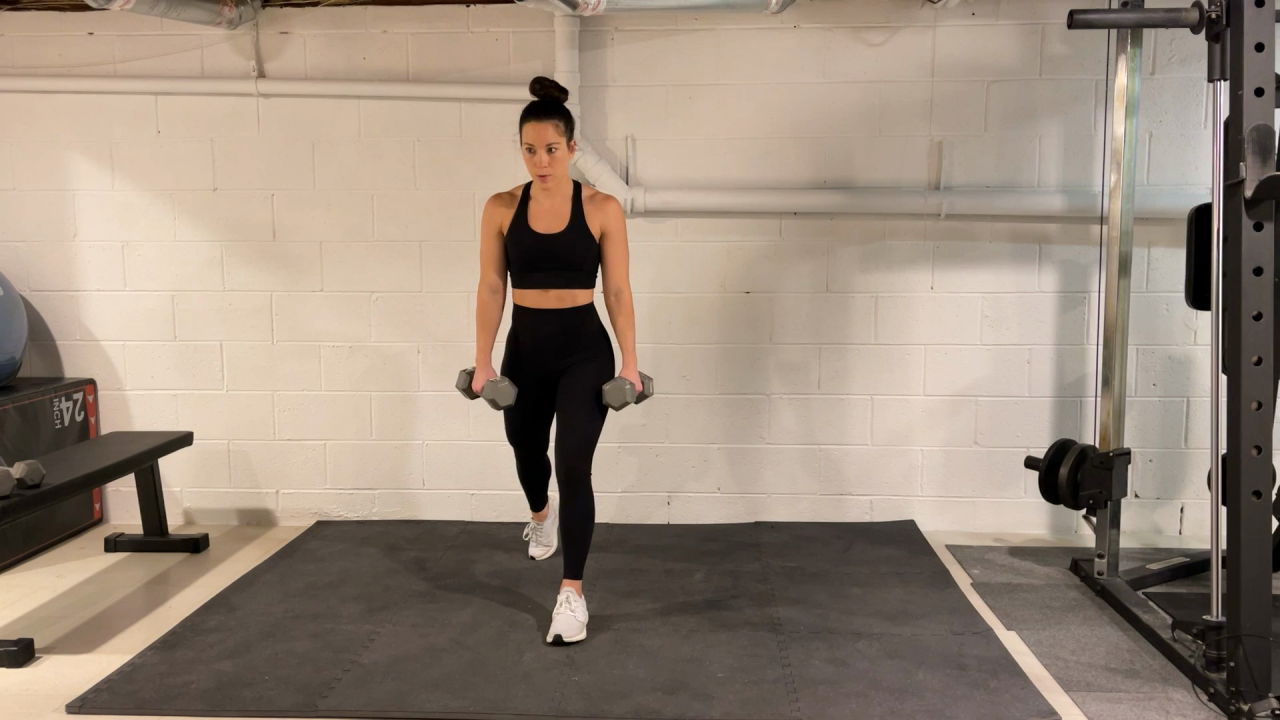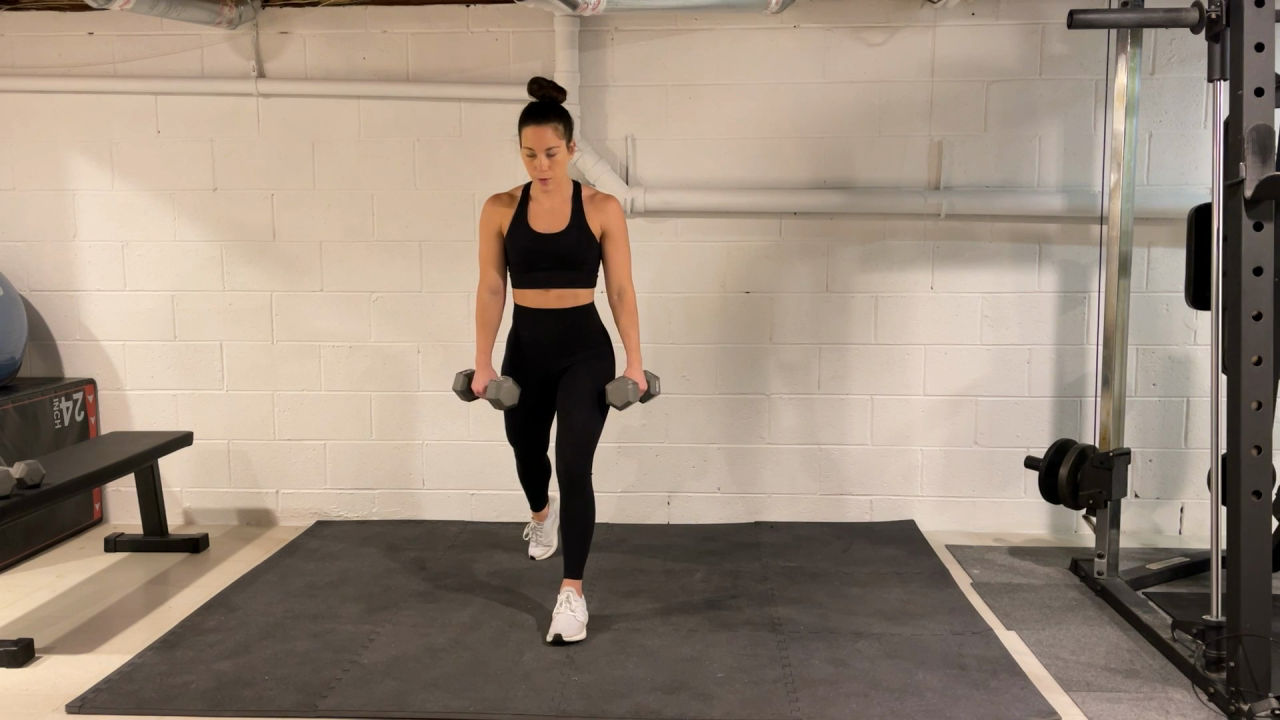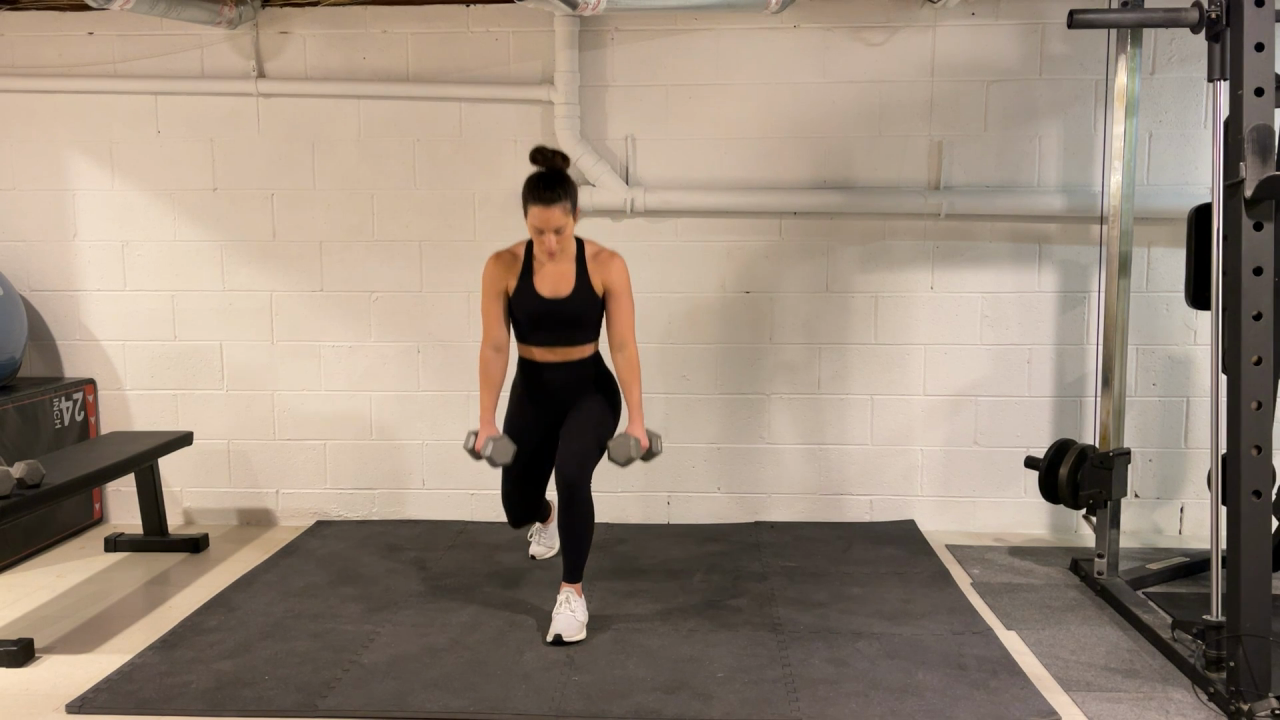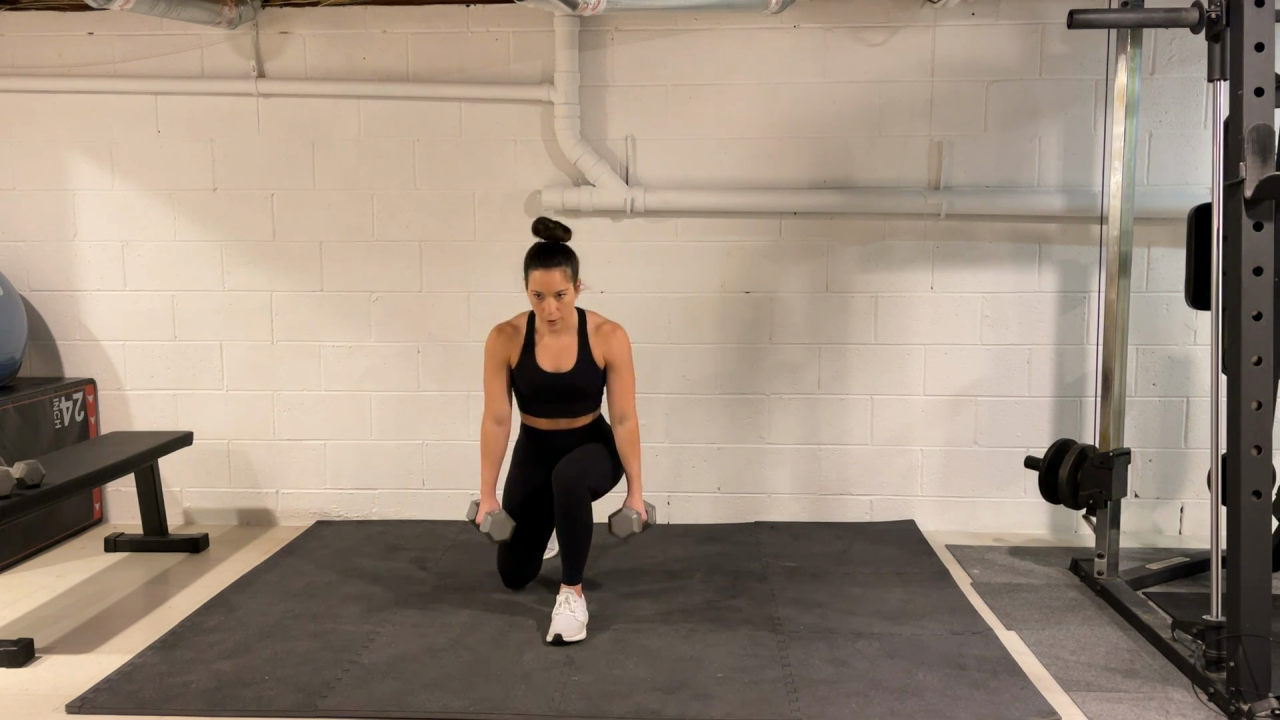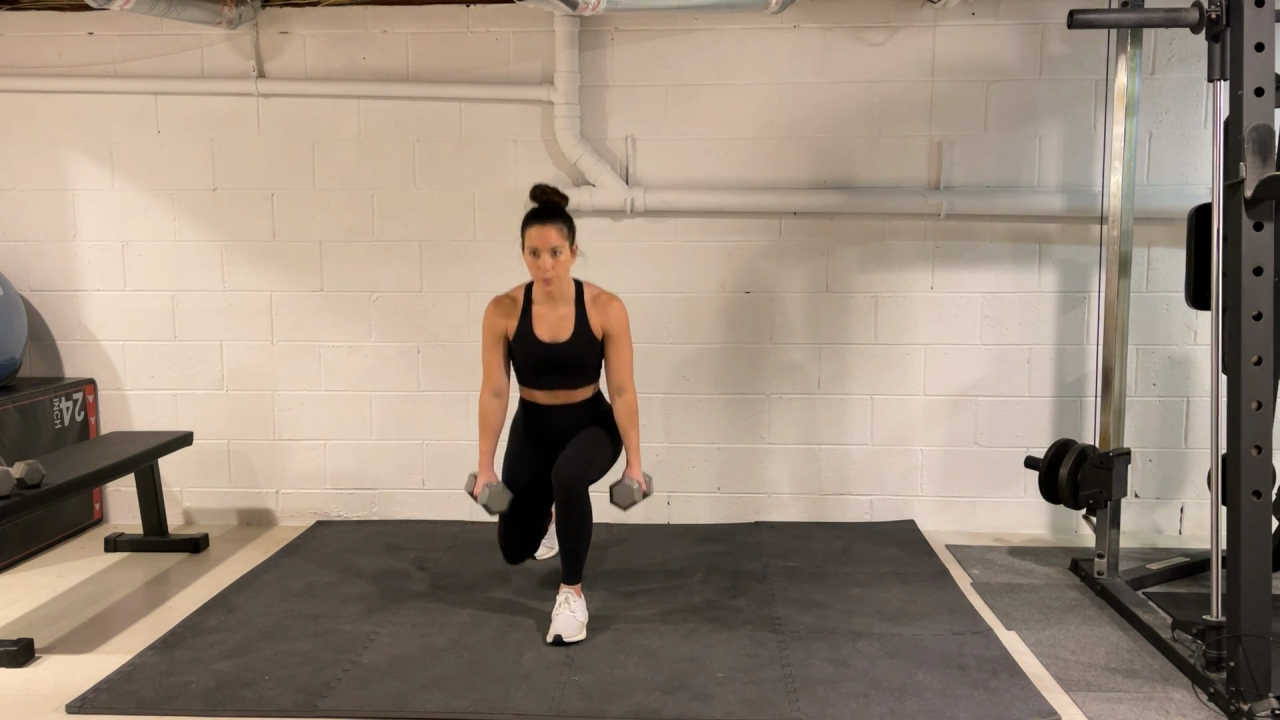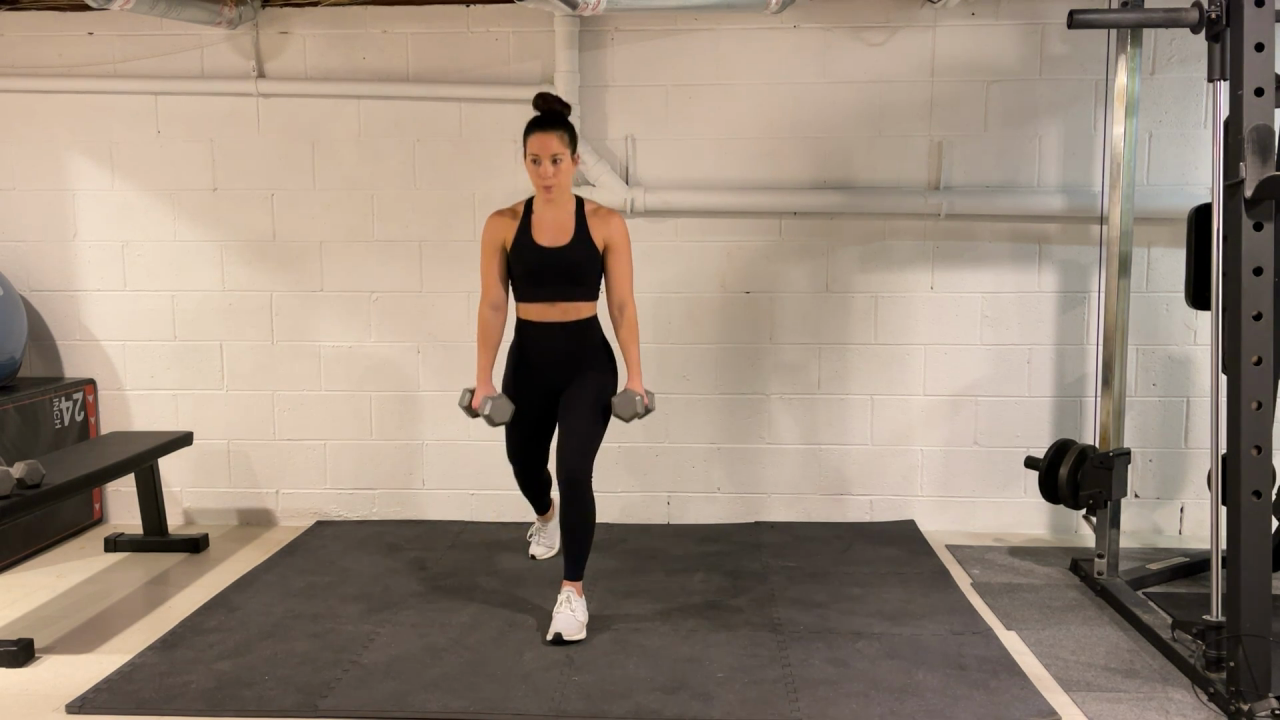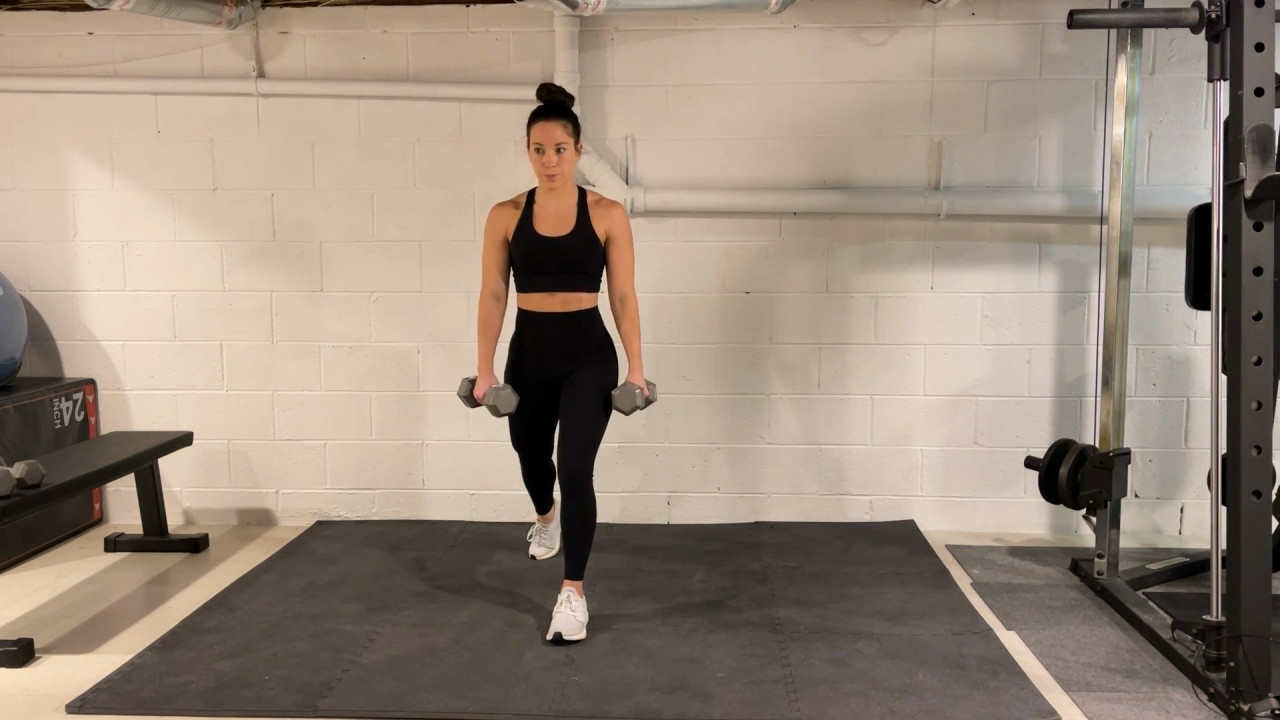
dt=0.4s
person 1, frame 1
left shoulder: (602, 208)
right shoulder: (501, 208)
left elbow: (618, 290)
right elbow: (491, 288)
left wrist: (629, 361)
right wrist: (483, 361)
left hip: (584, 351)
right hip: (525, 351)
left knee: (574, 467)
right knee: (526, 451)
left ankle: (572, 592)
right ankle: (542, 514)
person 1, frame 2
left shoulder: (602, 208)
right shoulder: (500, 208)
left elbow: (620, 288)
right elbow: (490, 289)
left wrist: (634, 360)
right wrist: (482, 361)
left hip: (585, 350)
right hip: (525, 349)
left knee: (574, 467)
right knee: (526, 450)
left ankle: (572, 593)
right ankle: (541, 514)
person 1, frame 3
left shoulder: (607, 265)
right shoulder: (503, 266)
left elbow: (623, 346)
right elbow: (494, 347)
left wrist: (635, 417)
right wrist: (487, 419)
left hip: (590, 390)
right hip: (532, 392)
left knee: (573, 474)
right knee: (516, 505)
left ankle: (572, 593)
right ankle: (546, 515)
person 1, frame 4
left shoulder: (609, 337)
right shoulder: (504, 338)
left elbow: (624, 419)
right elbow: (496, 420)
left wrist: (635, 489)
right wrist: (487, 493)
left hip: (591, 445)
right hip: (534, 452)
left knee: (569, 480)
right knee: (515, 573)
left ankle: (572, 594)
right ankle: (548, 524)
person 1, frame 5
left shoulder: (606, 308)
right shoulder: (502, 311)
left elbow: (622, 391)
right elbow: (494, 393)
left wrist: (633, 460)
right wrist: (485, 465)
left hip: (590, 425)
right hip: (531, 429)
left knee: (569, 478)
right knee: (514, 549)
left ankle: (572, 594)
right ankle: (548, 517)
person 1, frame 6
left shoulder: (606, 223)
right shoulder: (503, 224)
left elbow: (623, 305)
right elbow: (492, 306)
left wrist: (634, 374)
right wrist: (483, 379)
left hip: (588, 361)
right hip: (527, 361)
left knee: (574, 472)
right knee: (523, 464)
left ankle: (573, 593)
right ankle: (546, 514)
person 1, frame 7
left shoulder: (607, 214)
right shoulder: (505, 215)
left elbow: (623, 296)
right elbow: (492, 296)
left wrist: (636, 366)
right wrist: (484, 367)
left hip: (588, 353)
right hip: (528, 353)
left knee: (576, 468)
right knee: (530, 454)
left ankle: (573, 592)
right ankle: (546, 516)
